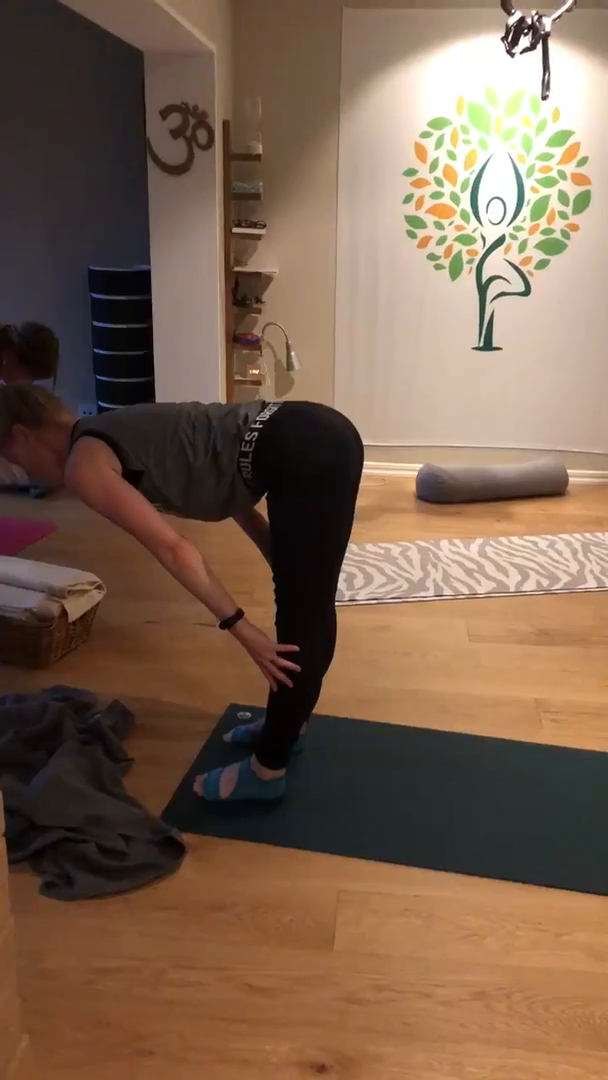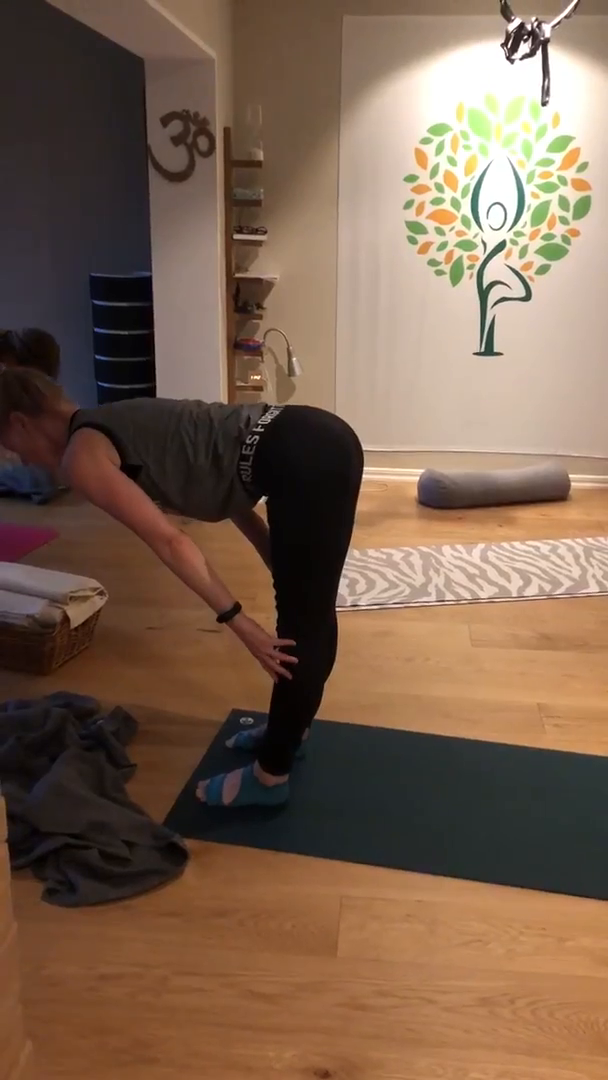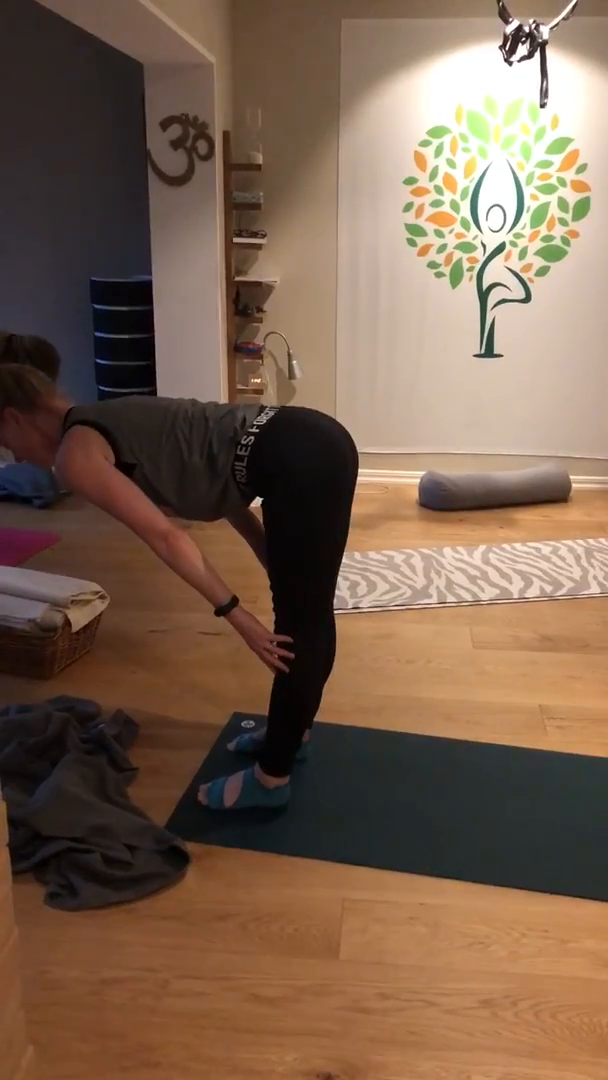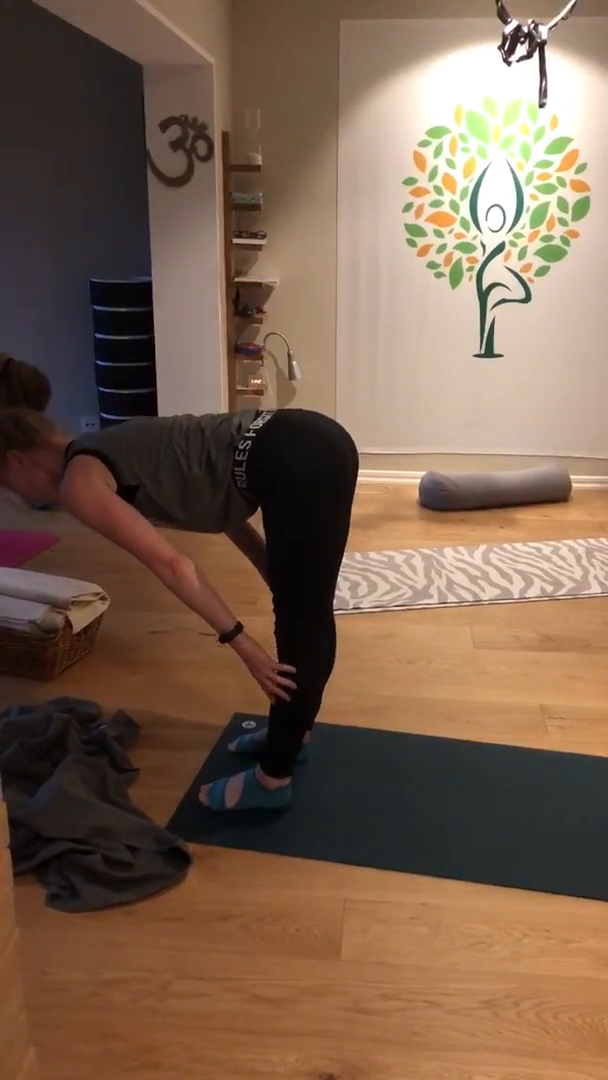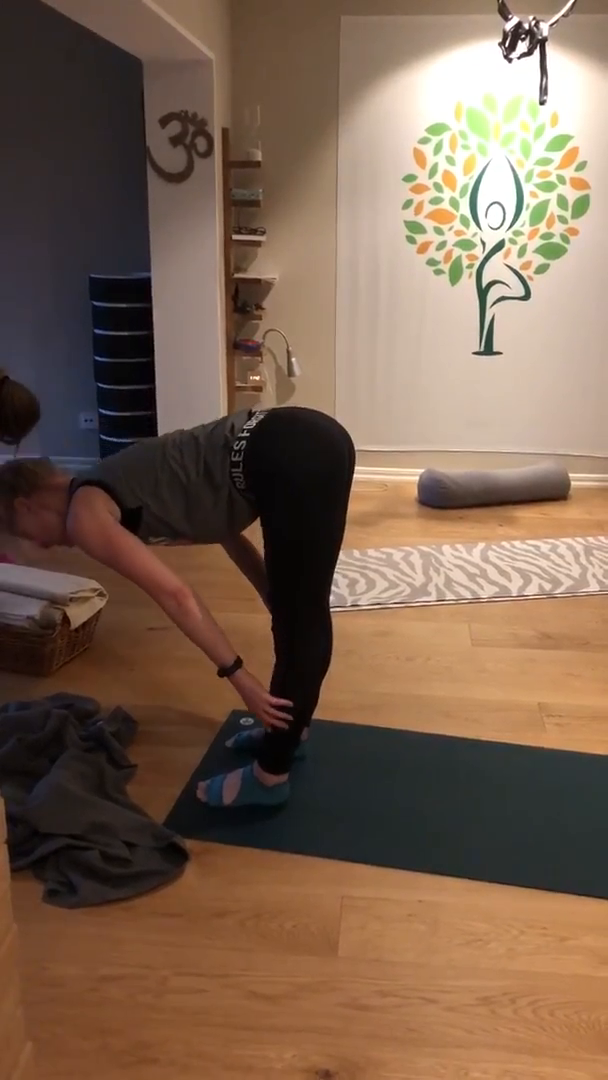
dt=0.4s
person 1, frame 1
left shoulder: (83, 466)
right shoulder: (115, 434)
left elbow: (172, 548)
right elbow: (233, 492)
left wrist: (239, 627)
right wrist: (287, 569)
left hip: (302, 456)
right hip: (321, 432)
left knee: (301, 619)
right knee: (306, 609)
left ankle: (267, 769)
right ankle: (287, 724)
person 1, frame 2
left shoulder: (81, 457)
right shoulder: (114, 426)
left elbow: (169, 542)
left wrist: (236, 621)
right wrist: (284, 568)
left hip: (302, 462)
right hip: (320, 436)
left knee: (303, 625)
right knee: (308, 615)
left ankle: (270, 776)
right ankle: (289, 729)
person 1, frame 3
left shoulder: (75, 453)
right shoulder: (106, 424)
left elbow: (165, 537)
left wrist: (234, 613)
right wrist: (282, 570)
left hip: (298, 462)
right hip: (315, 439)
left knee: (300, 627)
right knee: (306, 617)
left ankle: (271, 778)
right ankle: (291, 731)
person 1, frame 4
left shoulder: (79, 483)
right shoulder: (104, 456)
left elbow: (170, 564)
right elbow: (228, 513)
left wrist: (237, 639)
right wrist: (283, 587)
left hip: (296, 465)
right hip: (314, 442)
left knee: (301, 628)
right knee: (307, 618)
left ankle: (272, 779)
right ankle: (293, 732)
person 1, frame 5
left shoulder: (84, 516)
right shoulder: (107, 493)
left elbow: (175, 596)
right elbow: (231, 537)
left wrist: (237, 675)
right wrist: (279, 606)
left hip: (292, 462)
right hip: (314, 439)
left knee: (300, 626)
right knee: (304, 616)
left ankle: (271, 776)
right ankle: (288, 728)
